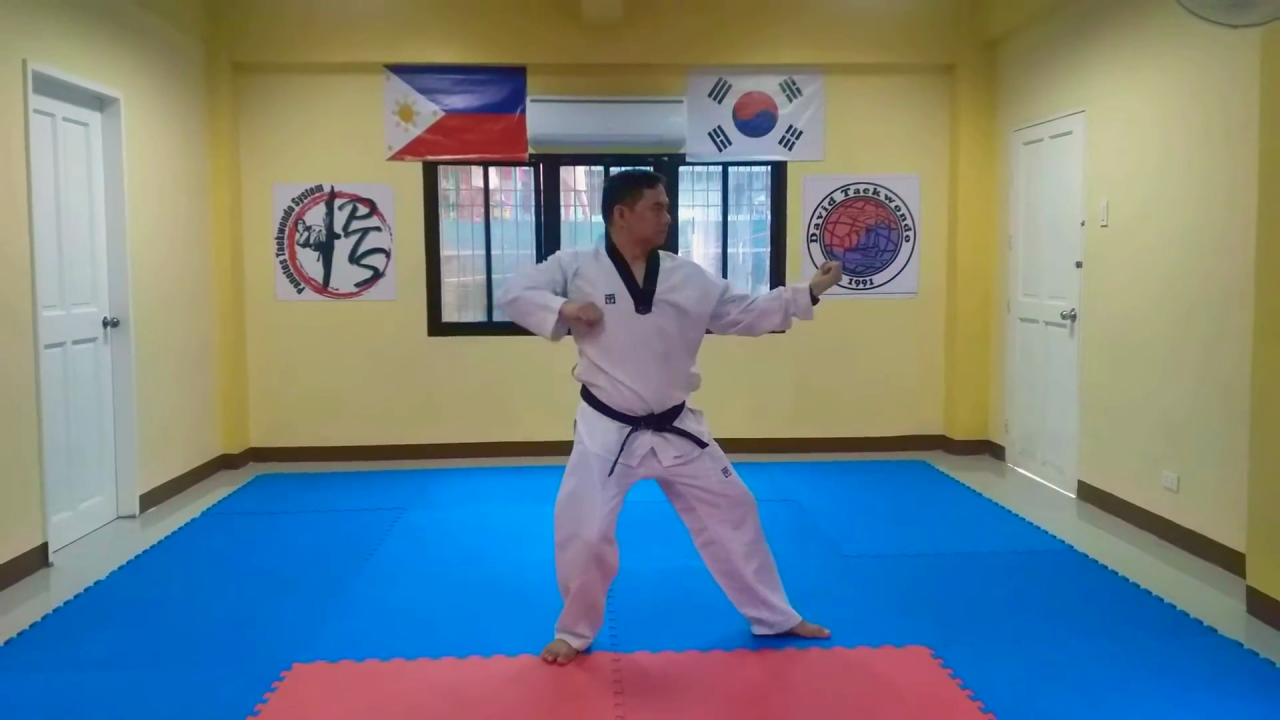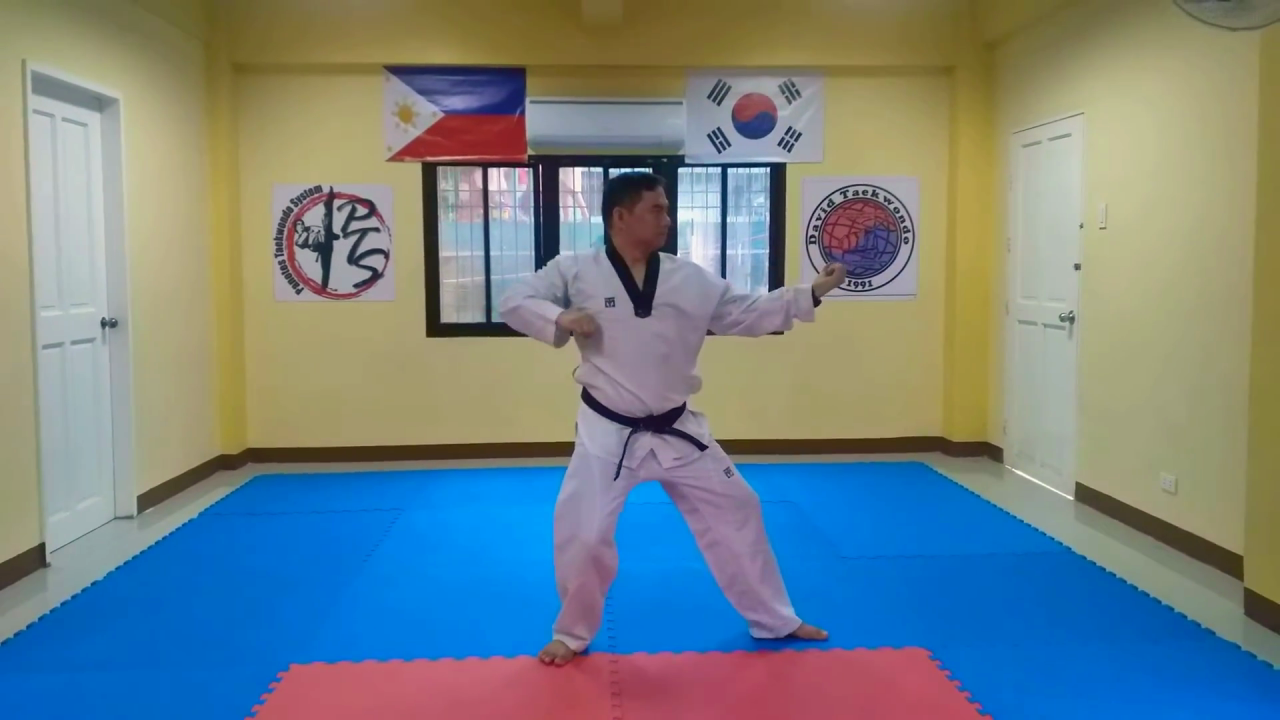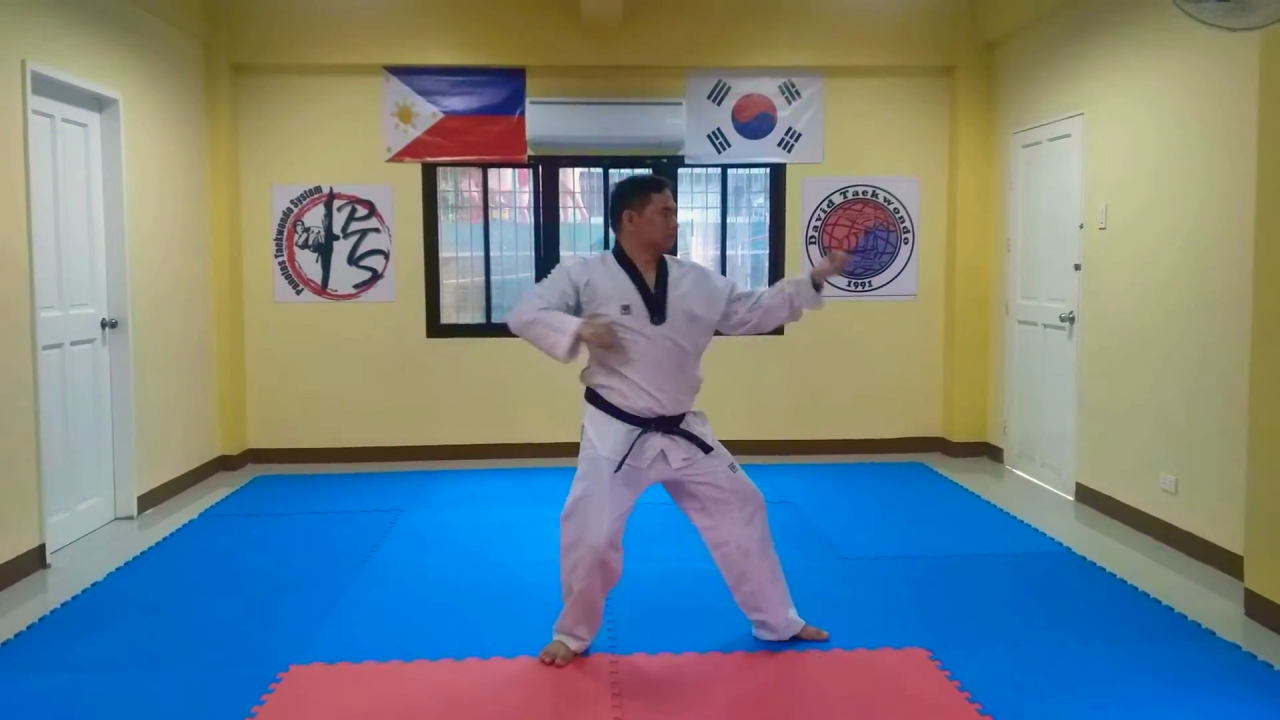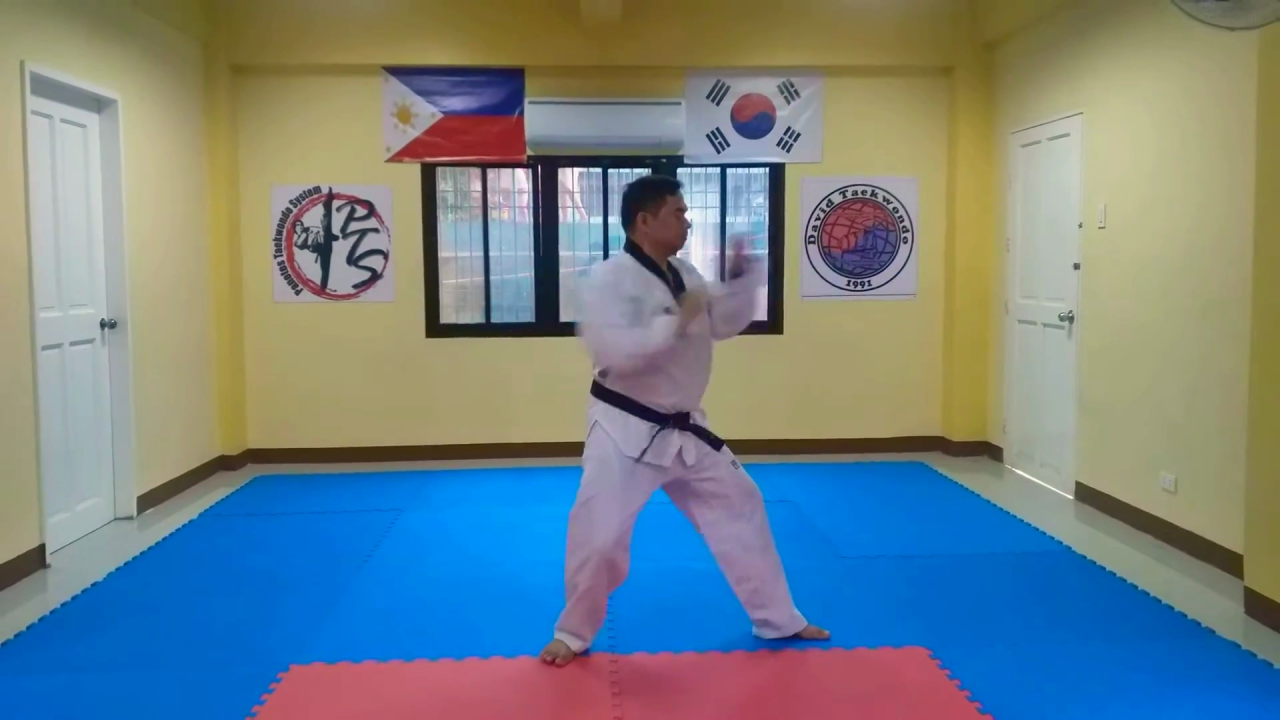
dt=0.1s
person 1, frame 1
left shoulder: (688, 277)
right shoulder: (577, 268)
left elbow: (745, 314)
right elbow: (511, 294)
left wrist: (808, 292)
right wrist: (561, 310)
left hip: (676, 429)
right hip: (606, 430)
left knee: (732, 514)
right knee: (584, 534)
left ankle: (776, 618)
right ankle: (574, 631)
person 1, frame 2
left shoulder: (689, 278)
right shoulder: (577, 271)
left elbow: (747, 314)
right elbow: (512, 302)
left wrist: (811, 293)
right wrist: (560, 319)
left hip: (676, 431)
right hip: (607, 432)
left knee: (736, 514)
right knee: (583, 535)
left ankle: (776, 621)
right ankle: (572, 632)
person 1, frame 3
left shoulder: (690, 275)
right shoulder: (587, 275)
left elbow: (751, 311)
right elbow: (524, 315)
left wrist: (812, 283)
right wrist: (576, 330)
left hip: (680, 432)
right hip: (615, 433)
left knee: (741, 512)
right knee: (592, 537)
left ankle: (778, 621)
right ankle: (572, 633)
person 1, frame 4
left shoulder: (682, 273)
right shoulder: (611, 279)
left elbow: (730, 322)
right elbow: (615, 350)
left wrist: (740, 273)
right wrist: (678, 322)
left hip: (684, 429)
right hip: (623, 429)
left knee: (741, 510)
right knee: (600, 537)
left ankle: (780, 620)
right ankle: (573, 632)
